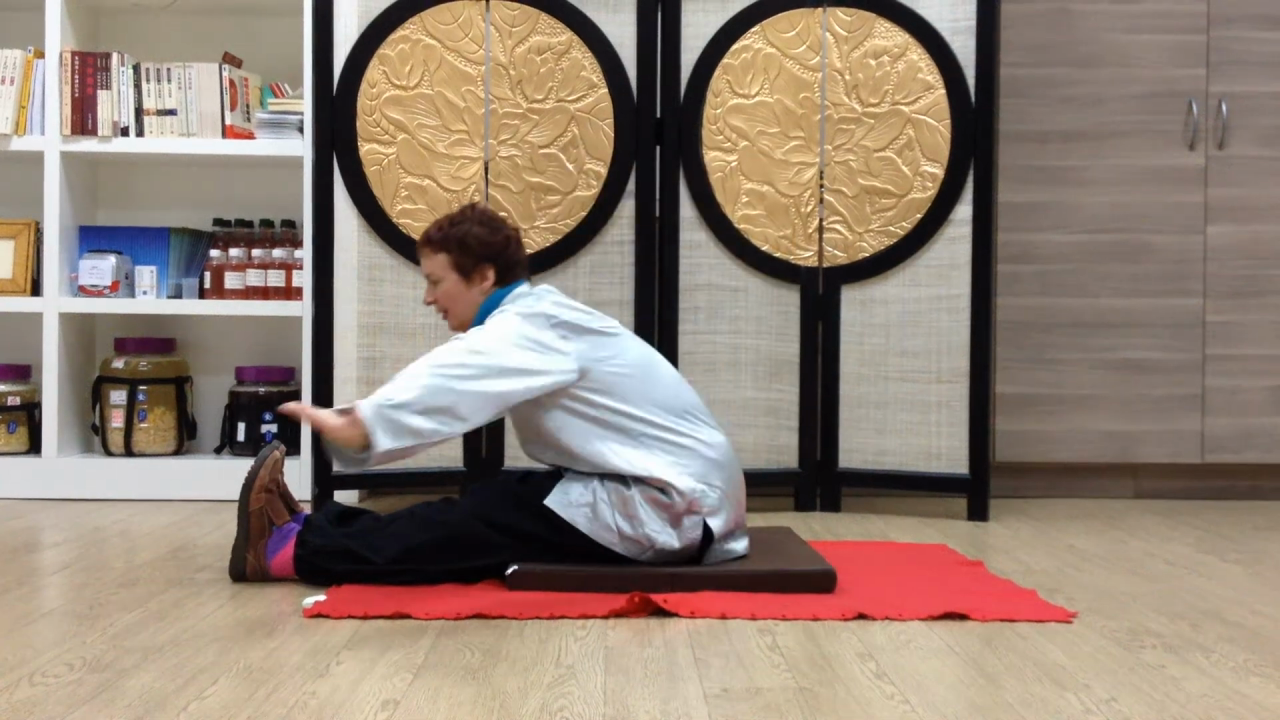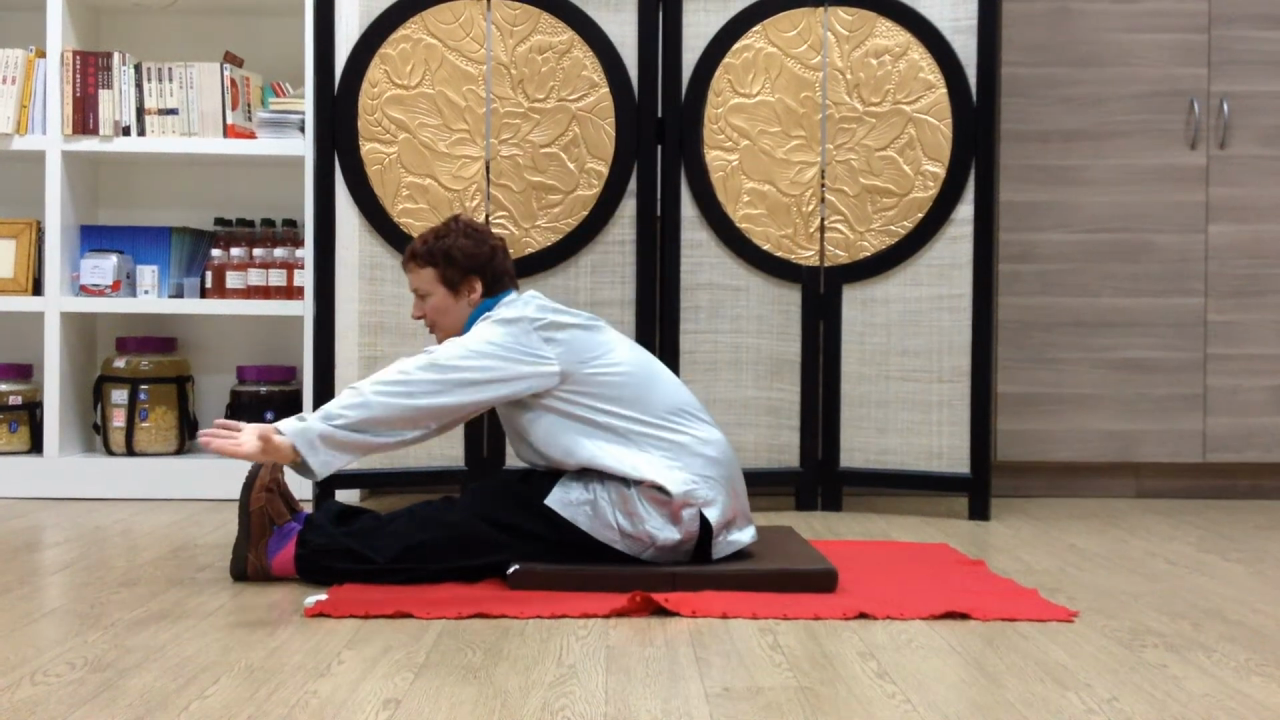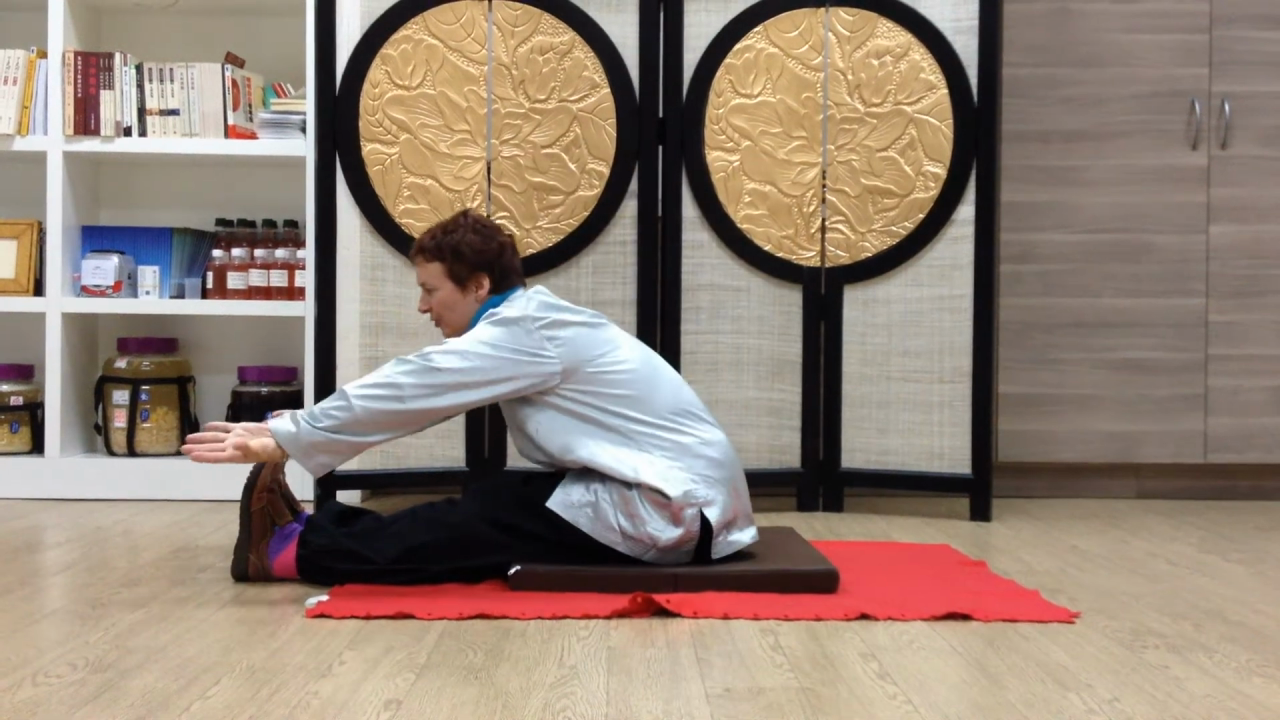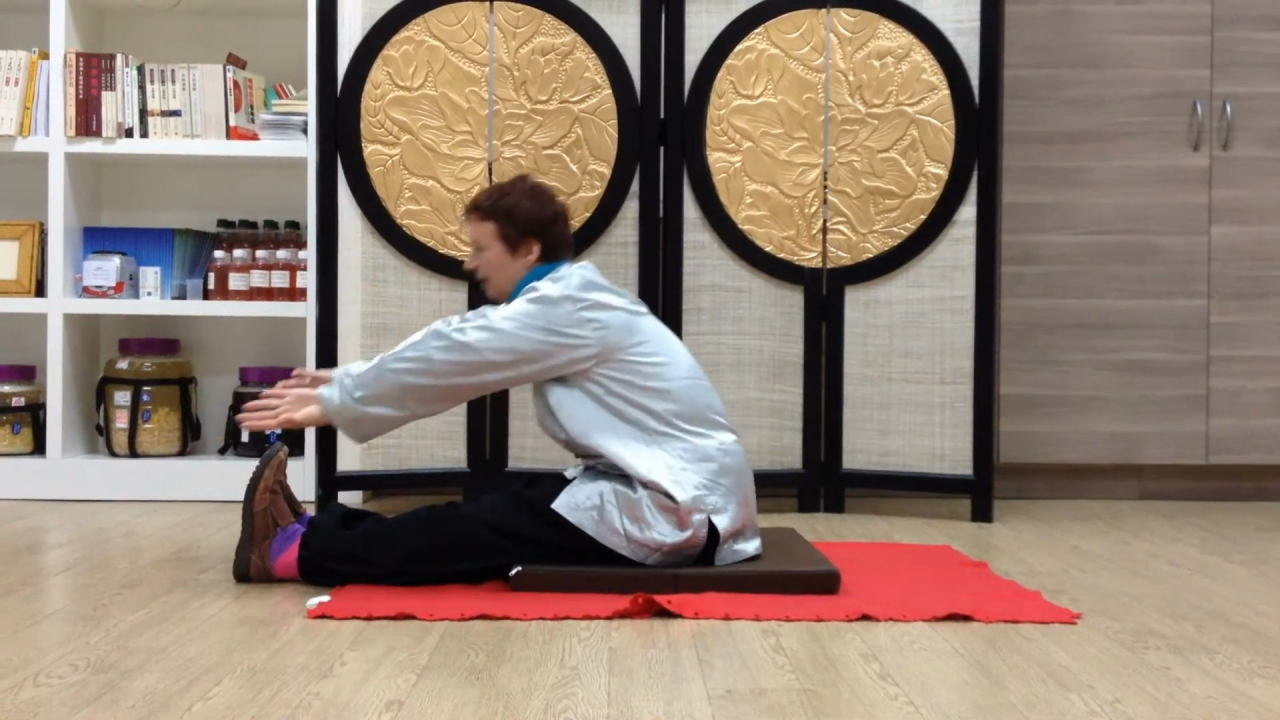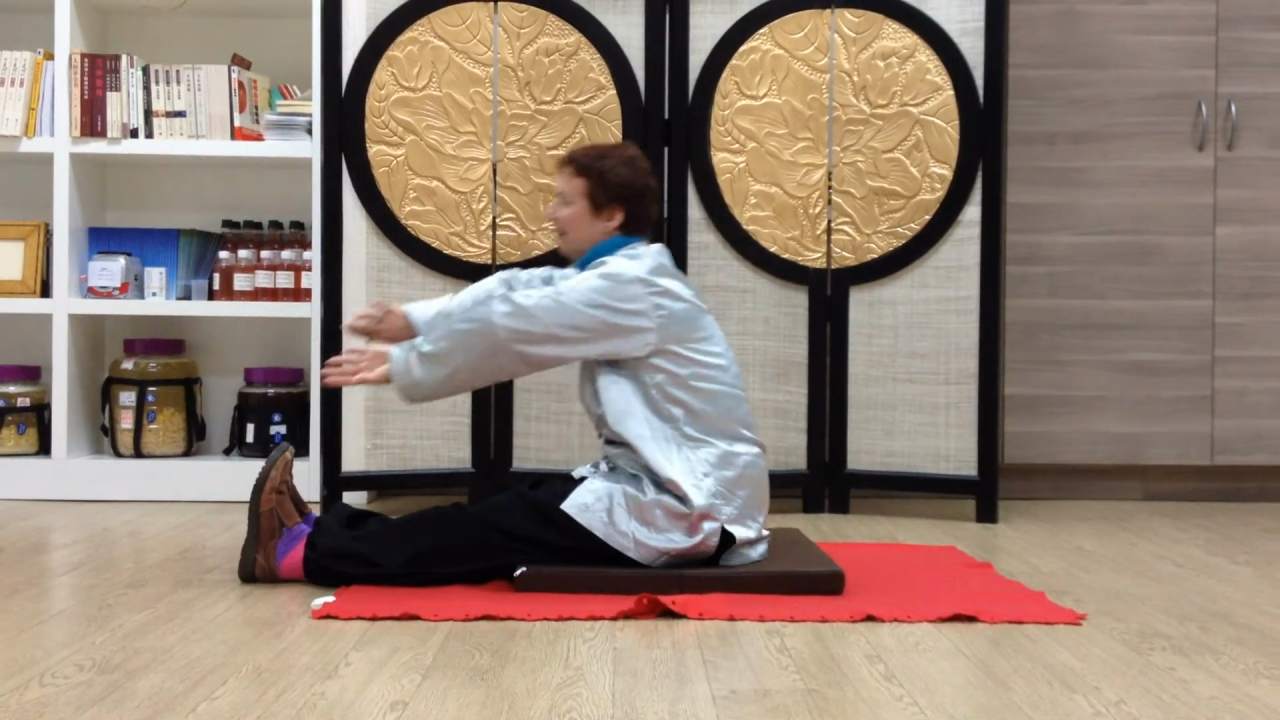
dt=0.3s
person 1, frame 1
left shoulder: (529, 329)
right shoulder: (538, 315)
left elbow: (447, 384)
right elbow: (452, 383)
left wrist: (362, 426)
left hip: (669, 509)
right hip: (673, 494)
left knee: (478, 524)
right knee: (488, 504)
left ankle: (294, 551)
right ankle: (314, 531)
person 1, frame 2
left shoulder: (517, 334)
right shoulder: (524, 324)
left elbow: (410, 394)
right elbow: (421, 399)
left wrist: (294, 441)
right wrist: (296, 438)
left hip: (668, 507)
right hip: (670, 492)
left knee: (477, 525)
right knee: (486, 504)
left ankle: (294, 550)
right ankle: (313, 532)
person 1, frame 3
left shoulder: (525, 332)
right shoulder: (530, 320)
left elbow: (411, 387)
right elbow: (417, 387)
left wrist: (286, 437)
right wrist: (294, 430)
left hip: (669, 509)
right hip: (671, 492)
left knee: (477, 527)
right knee: (486, 503)
left ankle: (294, 552)
right ankle: (311, 532)
person 1, frame 4
left shoulder: (564, 308)
right shoulder: (565, 297)
left elbow: (450, 361)
right elbow: (455, 347)
left wrist: (333, 403)
right wrist: (341, 382)
left hip: (675, 509)
right hip: (672, 490)
left knee: (487, 530)
right knee: (493, 508)
left ankle: (295, 552)
right ankle: (312, 534)
person 1, frame 5
left shoulder: (632, 285)
right shoulder: (627, 271)
left elbow: (509, 327)
right elbow: (519, 290)
left wrist: (404, 364)
right wrist: (411, 319)
left hip: (687, 509)
right hip: (680, 486)
left knee: (497, 532)
right knee: (506, 510)
left ankle: (301, 551)
right ankle: (319, 533)
